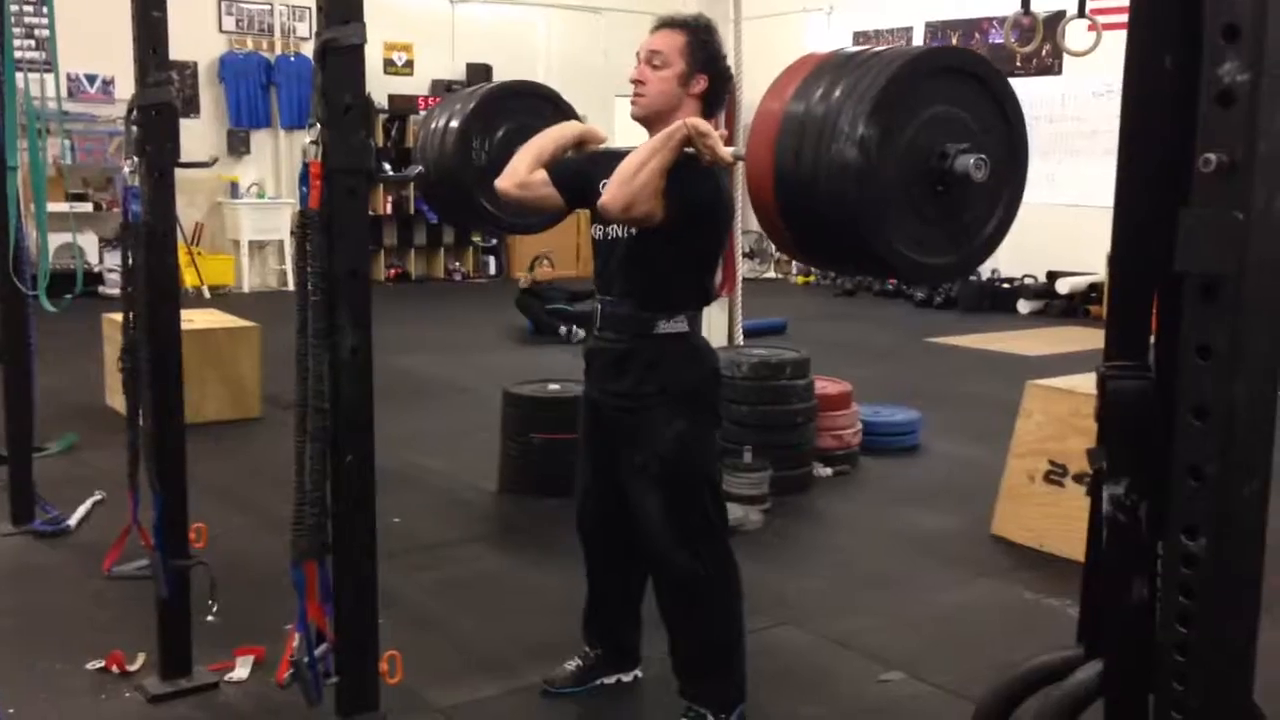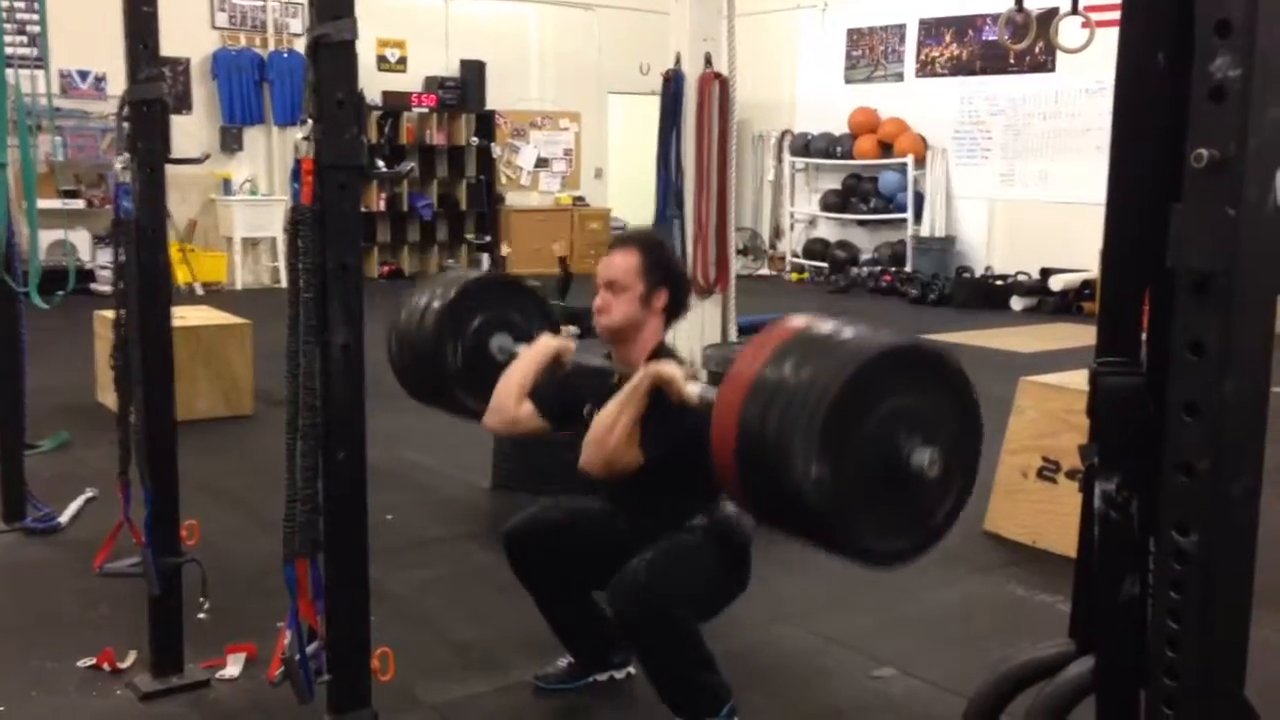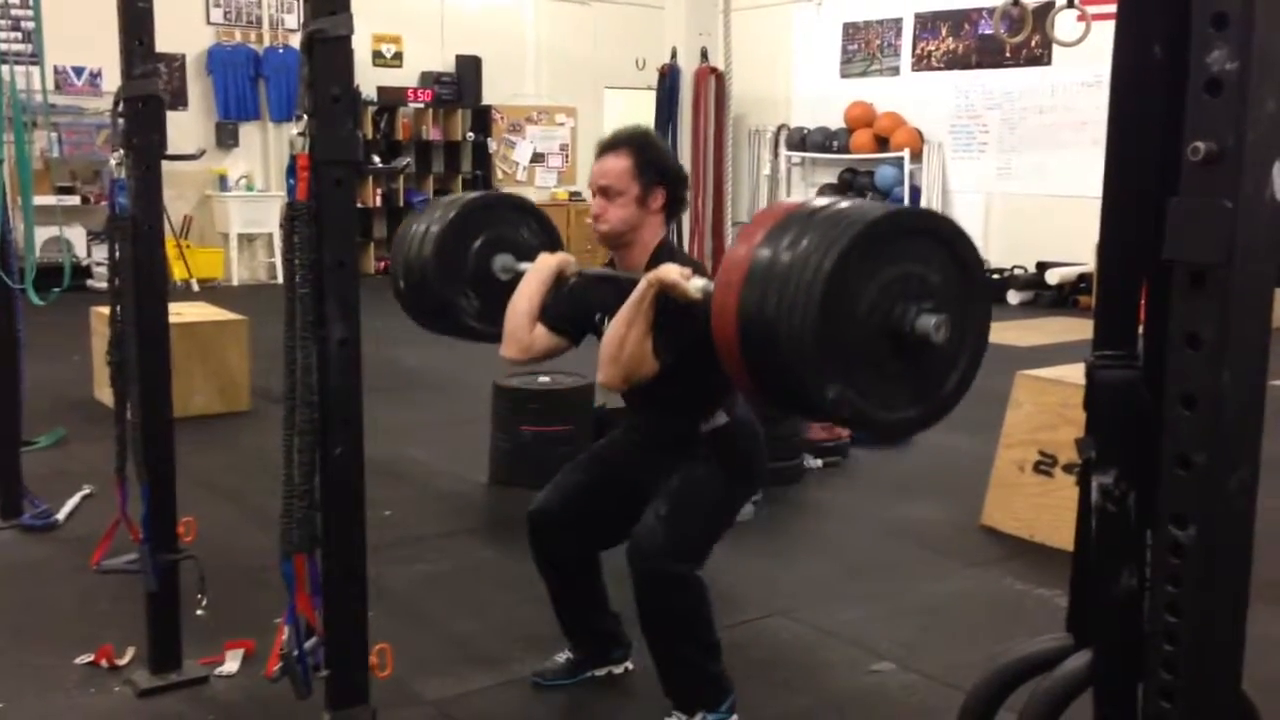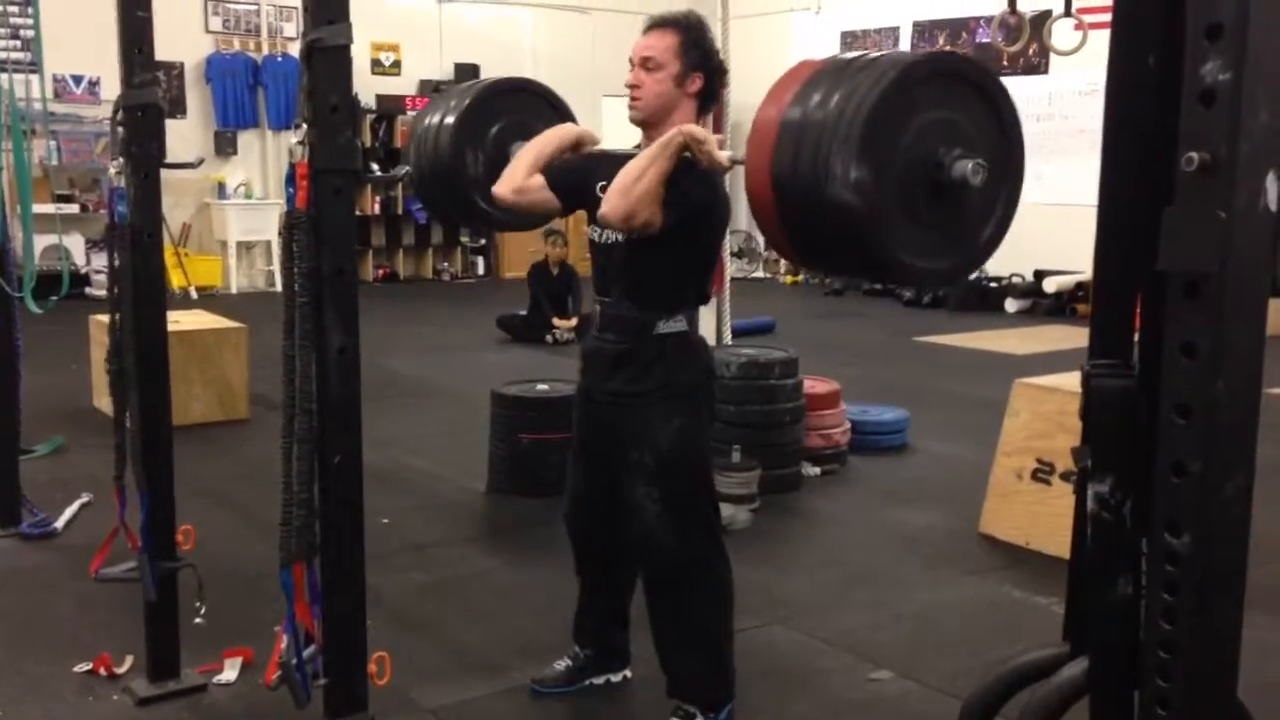
dt=1s
person 1, frame 1
left shoulder: (697, 175)
right shoulder: (616, 159)
left elbow: (619, 203)
right elbow: (513, 183)
left wrist: (678, 132)
right wrist: (568, 131)
left hip: (668, 374)
right hip: (609, 366)
left knee: (683, 546)
right knee: (604, 525)
right ankle: (611, 652)
person 1, frame 2
left shoulder: (673, 393)
right shoulder: (593, 380)
left elbow: (596, 461)
right elbow: (501, 418)
left wrist: (643, 383)
right wrist: (543, 349)
left hip: (703, 541)
left knee: (640, 591)
right knee: (528, 538)
right ankle: (602, 653)
person 1, frame 3
left shoulder: (681, 289)
right shoulder: (597, 285)
left elbow: (613, 375)
right elbow: (517, 346)
left wrist: (650, 287)
right wrist: (545, 266)
left hip: (714, 448)
right hip: (647, 438)
left knee: (657, 550)
right knee: (553, 518)
right ankle: (600, 648)
person 1, frame 4
left shoulder: (694, 178)
right shoulder: (609, 164)
left elbow: (619, 212)
right elbow: (511, 190)
left wrist: (676, 139)
right wrist: (564, 134)
left hip: (665, 374)
right hip: (605, 366)
left knee: (676, 542)
right knee: (595, 522)
right ankle: (601, 651)
